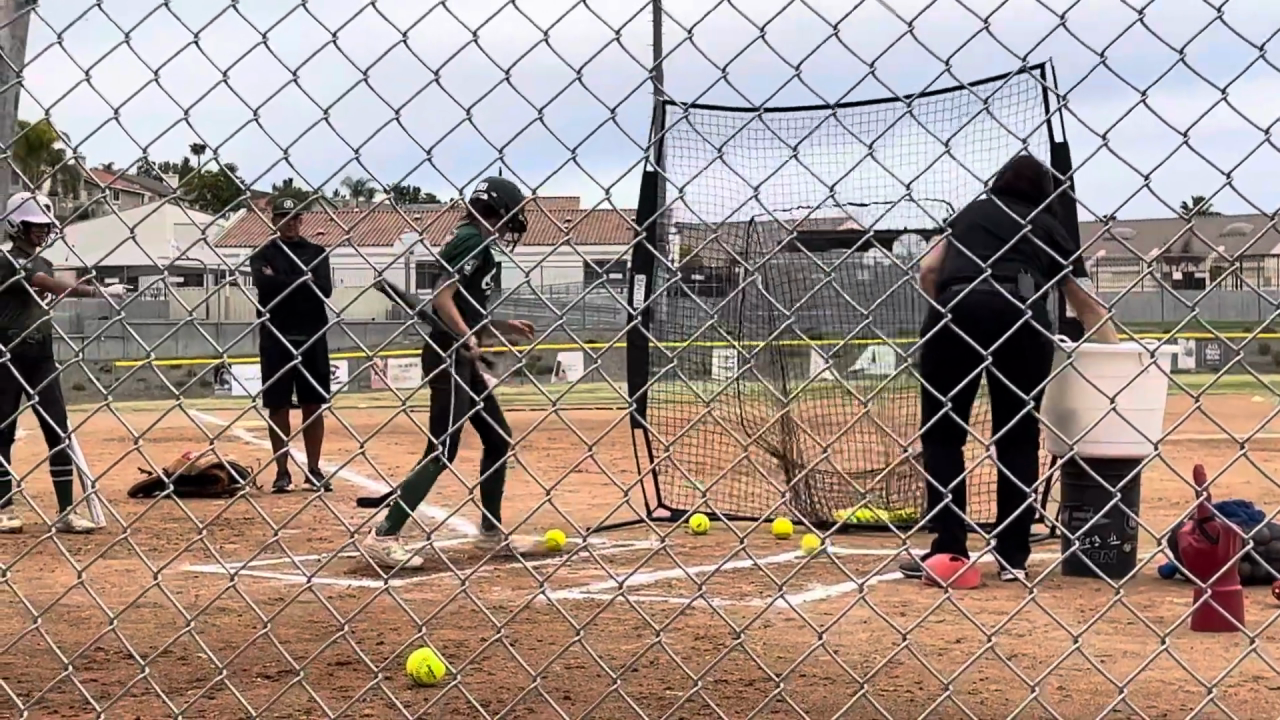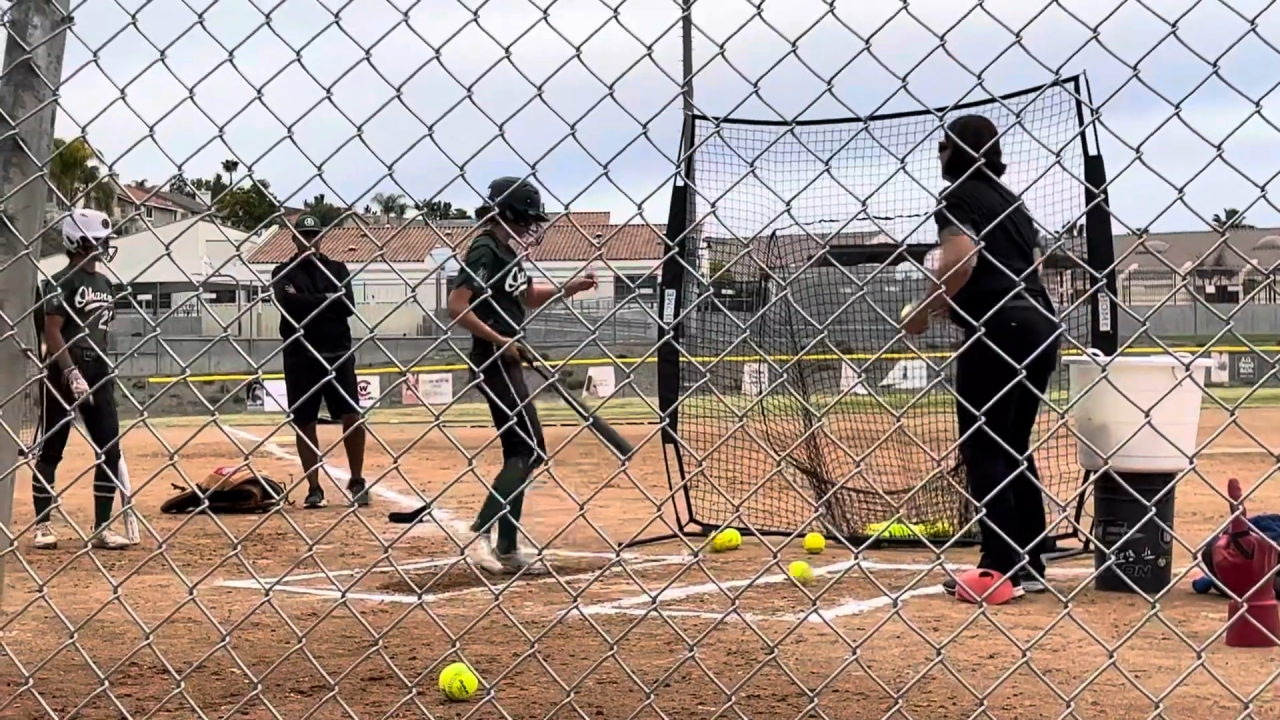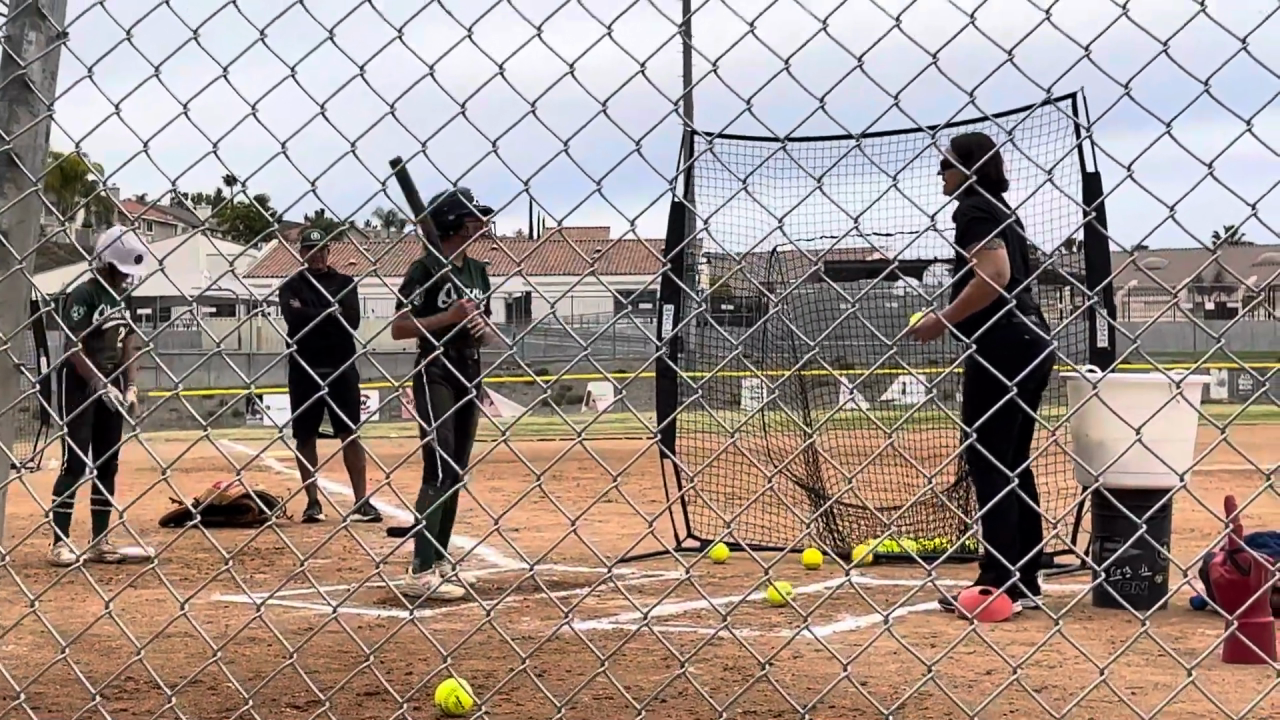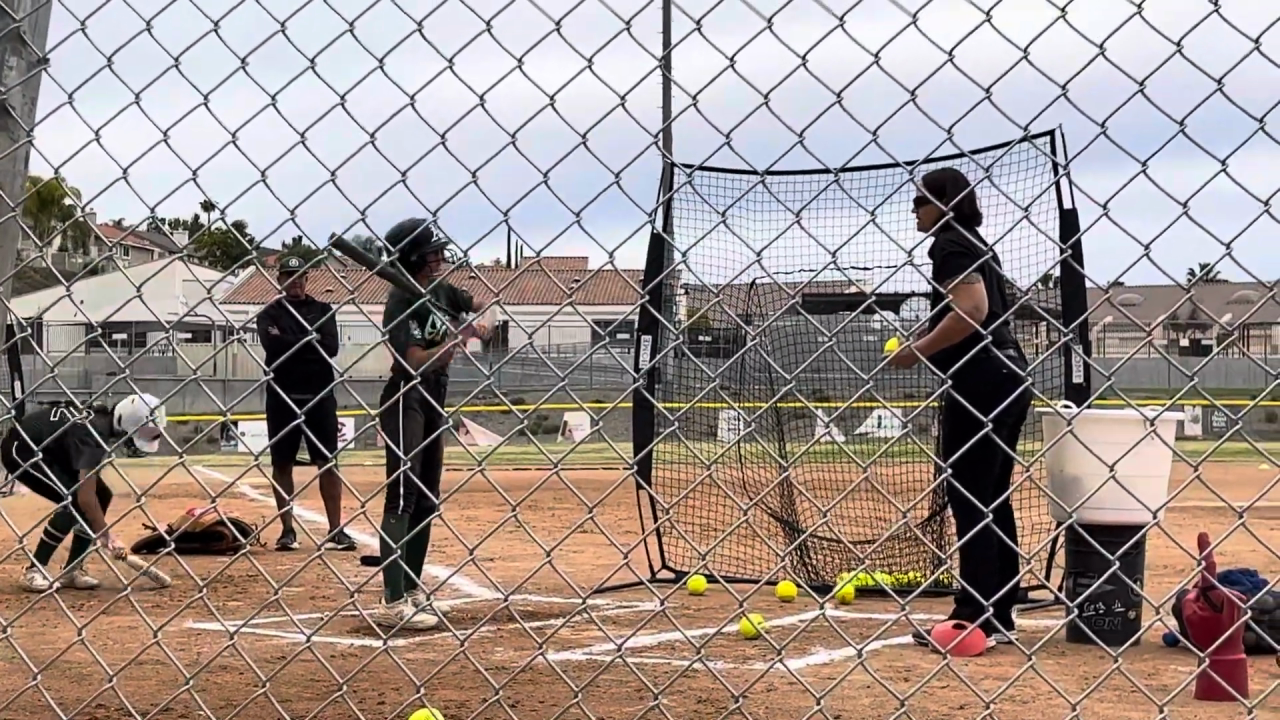
dt=1s
person 1, frame 1
left shoulder: (968, 212)
right shoulder: (1050, 228)
left elbow: (928, 271)
right elbow: (1087, 303)
left hip: (961, 311)
right hip: (1023, 316)
left knee: (942, 433)
right knee: (1018, 435)
left ankle: (949, 550)
right ankle: (1013, 556)
person 1, frame 2
left shoulder: (958, 195)
right shoulder: (1010, 199)
left elbow: (961, 263)
left wrist: (925, 309)
left hip: (998, 331)
right hip: (1038, 325)
left knee: (983, 449)
right knee: (1014, 448)
left ankle: (998, 571)
right ankle: (1029, 565)
person 1, frame 3
left shoulder: (974, 209)
right shoulder: (1001, 210)
left elbow: (995, 277)
left wrist: (942, 320)
left hip: (1001, 345)
right hip: (1028, 341)
left knee: (987, 463)
right knee: (1012, 464)
left ankle: (1000, 585)
right ankle: (1023, 581)
person 1, frame 4
left shoulder: (950, 243)
right shoulder: (976, 244)
left elbow: (973, 310)
left wrist: (919, 350)
right wrist: (929, 343)
left hip: (980, 379)
right hip: (1006, 375)
left knee: (968, 498)
right knee: (992, 499)
left ankle: (975, 620)
right ankle: (998, 615)
person 2, frame 1
left shoulder: (470, 240)
right shoulder: (473, 240)
right elbow: (442, 295)
left wrist: (504, 325)
right wrist: (466, 337)
left hip: (458, 356)
right hip: (452, 356)
left knee: (499, 440)
right knee: (442, 451)
left ankle: (492, 532)
right ankle: (383, 536)
person 2, frame 2
left shoulder: (510, 252)
right shoulder: (484, 252)
left elbow: (526, 300)
right elbow: (455, 308)
left wrist: (571, 287)
right wrist: (500, 340)
left hip: (508, 362)
right hip: (495, 362)
left knee: (519, 454)
right knee: (531, 452)
left ankle: (505, 550)
right ankle: (479, 533)
person 2, frame 3
left shoulder: (478, 271)
right shoulder: (425, 268)
right elbow: (398, 329)
left wrist: (480, 326)
right wrist: (450, 315)
left hip: (469, 374)
right hip: (435, 374)
left knee: (456, 473)
right knee: (436, 472)
left ankle: (439, 562)
right ankle: (420, 573)
person 2, frame 4
left shoulder: (440, 290)
right shoulder: (401, 302)
right elbow: (420, 364)
left wrist: (480, 324)
right wrist: (461, 336)
left hip: (433, 403)
right hip: (405, 403)
left knee: (427, 500)
right knee: (402, 499)
left ankle: (412, 589)
right ankle: (393, 602)
person 3, frame 1
left shoulder: (41, 262)
right elbow: (54, 286)
right wrist: (99, 290)
left hip: (42, 354)
left knee: (59, 433)
left ankle: (66, 512)
person 3, frame 2
left shoulder: (104, 282)
right shoulder: (63, 280)
right elbow: (52, 332)
right wrist: (72, 374)
left hip: (97, 372)
right hip: (65, 372)
left knee: (110, 451)
right knee: (51, 450)
left ankle: (102, 528)
right ankle: (42, 525)
person 3, frame 3
left shoulder: (122, 297)
right shoulder: (83, 294)
right elbow: (72, 348)
left wrist: (130, 387)
right wrist: (100, 385)
left hip: (108, 388)
right hip: (79, 385)
left knee: (107, 465)
right knee: (75, 463)
left ankle: (99, 541)
right ankle: (59, 543)
person 3, frame 4
left shoulder: (106, 417)
right shoulder: (97, 430)
right elbow: (86, 492)
right wrist: (107, 539)
left hip: (45, 447)
right hip: (19, 449)
left knee: (103, 496)
right knee: (72, 500)
left ankle: (73, 571)
right ankle: (34, 571)
person 4, frame 1
left shoulder: (316, 252)
right shoulder: (263, 254)
left elbow: (324, 289)
right elbow: (266, 285)
left wrist: (286, 285)
right wrist: (303, 282)
left hip: (311, 337)
right hip: (276, 338)
left knee: (314, 405)
right knee: (278, 406)
left ankle: (314, 470)
right ankle: (282, 471)
person 4, frame 2
left shoulder: (337, 269)
right shoulder: (285, 272)
left elbow: (347, 306)
right elbow: (289, 303)
left wrist: (308, 305)
right wrist: (327, 300)
left hip: (338, 353)
right hip: (301, 356)
left knee: (353, 417)
right knee: (305, 423)
left ankle: (357, 481)
right ankle: (314, 488)
person 4, frame 3
left shoulder: (345, 283)
right shoulder: (291, 286)
left elbow: (352, 320)
right elbow: (295, 318)
left wrist: (313, 319)
right wrist: (332, 315)
left hip: (341, 368)
right hip: (305, 370)
left knee: (351, 435)
right knee: (305, 437)
left ankle: (361, 502)
right ankle: (313, 502)
person 4, frame 4
left shoulder: (323, 310)
right shoulder: (270, 313)
left elbow: (331, 347)
right elbow: (272, 344)
left wrist: (291, 345)
right wrist: (310, 341)
left hip: (319, 396)
right hip: (283, 397)
left knee: (328, 463)
right knee: (282, 464)
left ankle: (335, 531)
right ankle: (287, 530)
